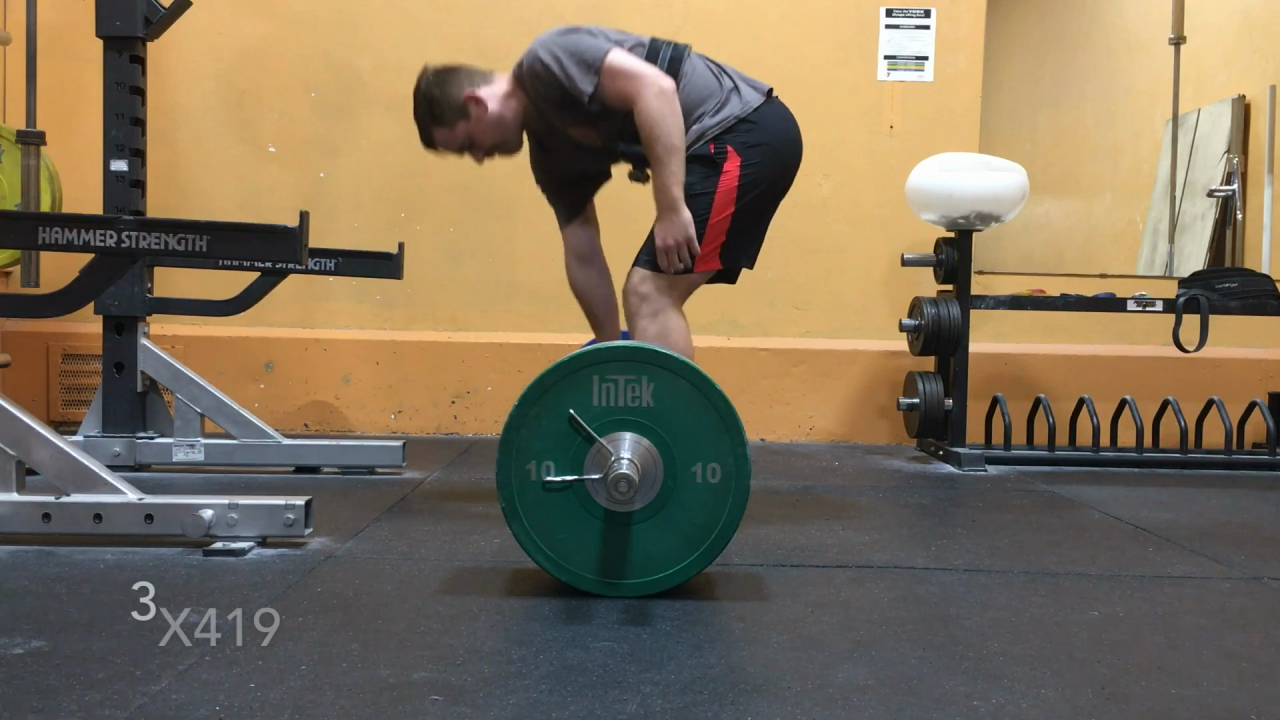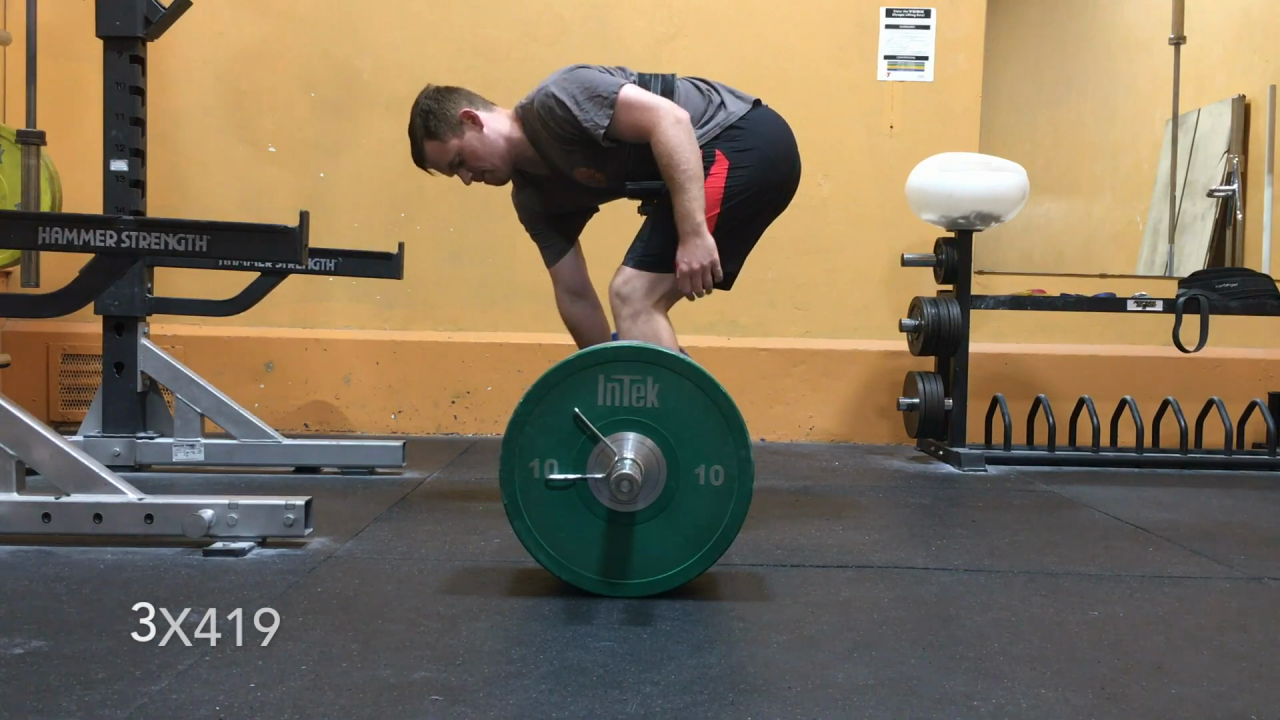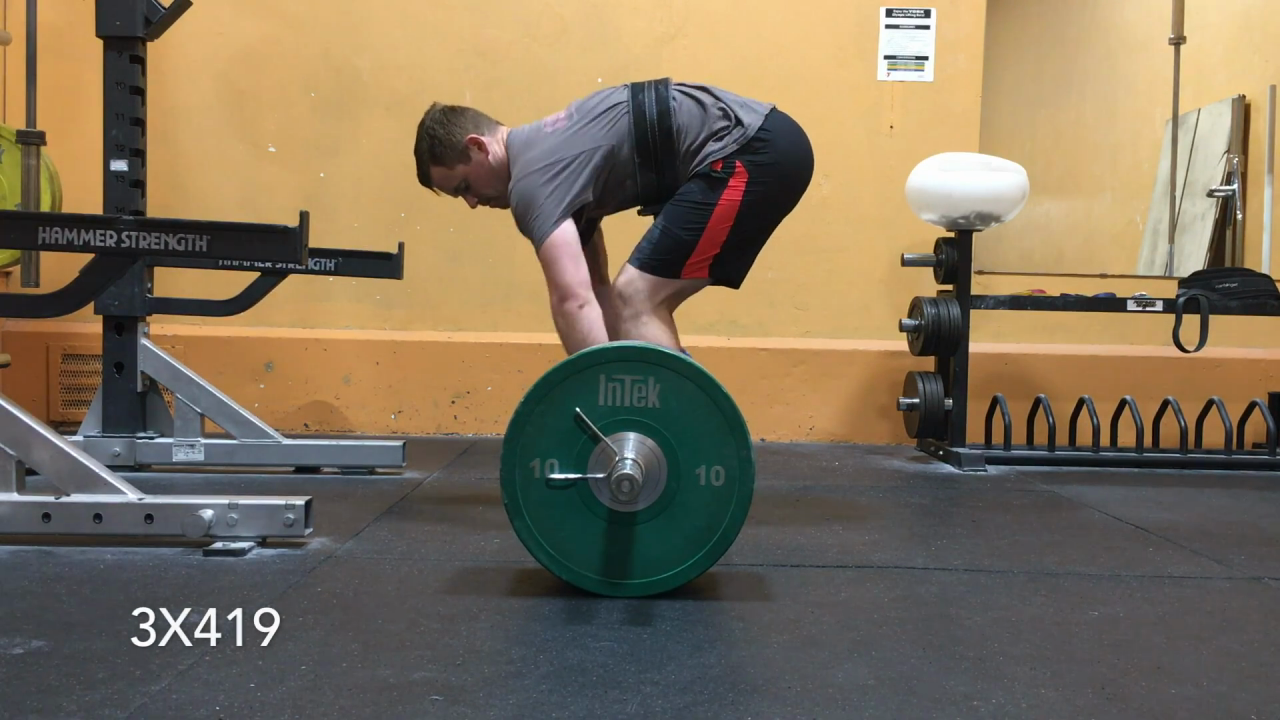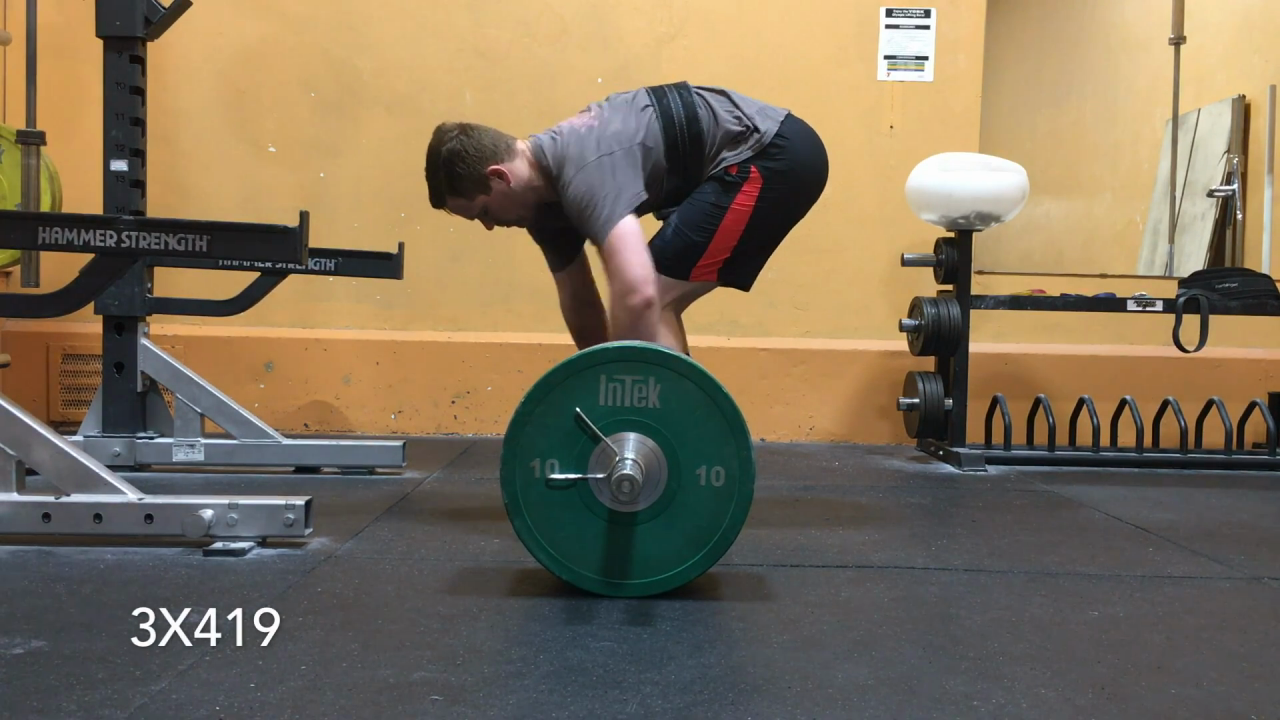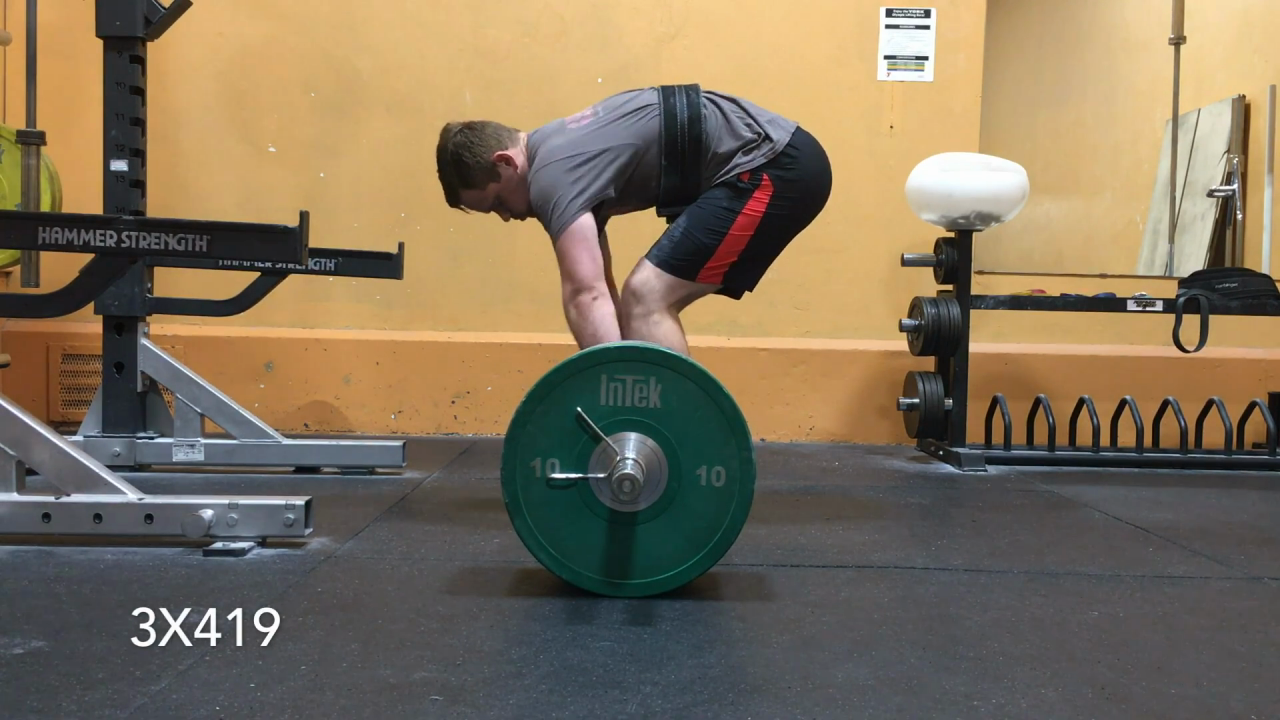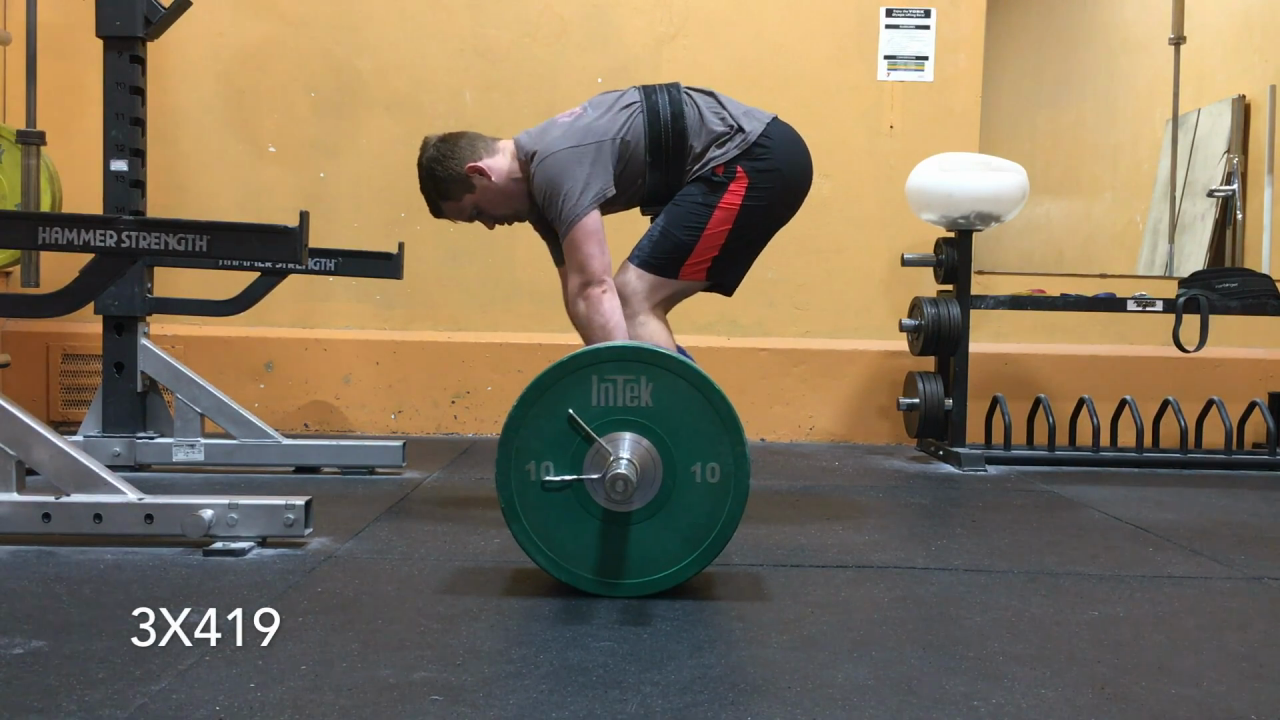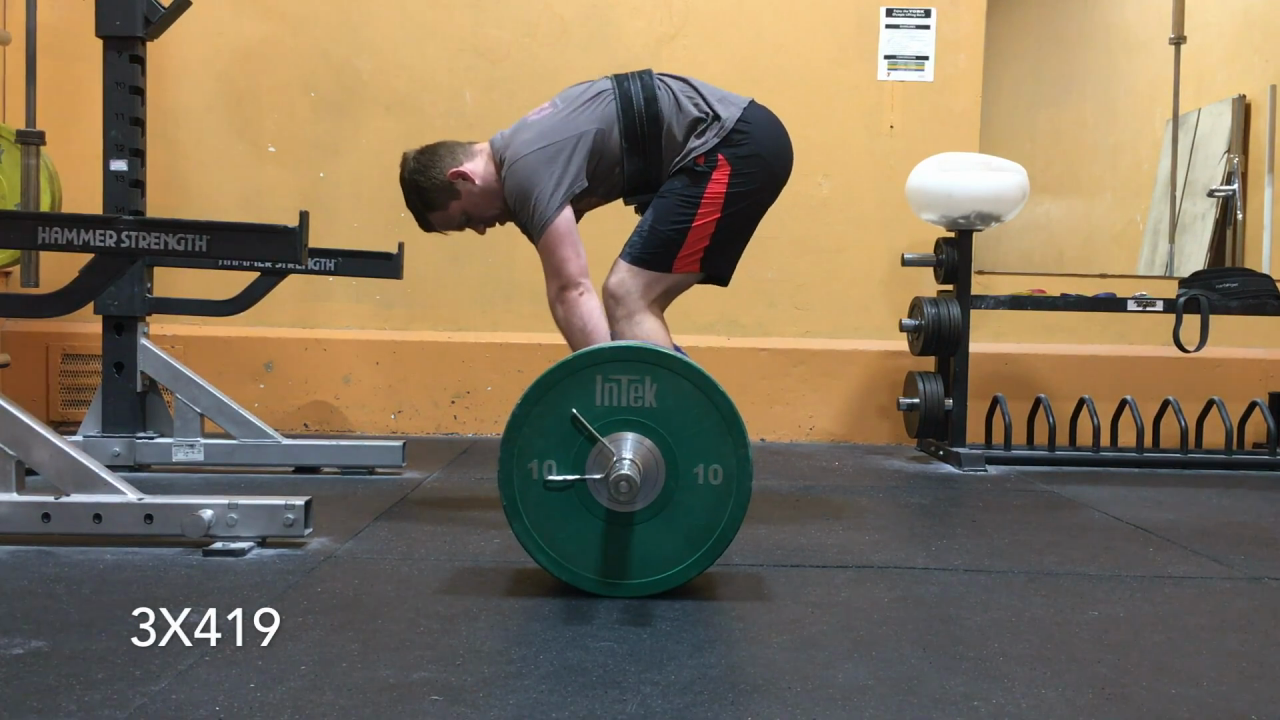
dt=0.7s
person 1, frame 1
left shoulder: (547, 63)
right shoulder: (550, 149)
left elbow: (655, 87)
right elbow: (583, 259)
left wrist: (670, 210)
left hip: (746, 131)
right hip: (746, 138)
left knee: (649, 294)
right knee: (652, 299)
person 1, frame 2
left shoulder: (554, 102)
right shoulder: (534, 193)
left elbow: (669, 119)
right elbow: (574, 294)
left wrist: (693, 235)
left hip: (746, 142)
left knee: (633, 295)
right knee: (640, 300)
person 1, frame 3
left shoulder: (534, 177)
right shoulder: (555, 164)
left elbow: (573, 301)
right elbow: (594, 293)
left hip: (755, 153)
right hip: (763, 148)
left knee: (637, 298)
right knee: (644, 301)
person 1, frame 4
left shoulder: (581, 173)
right shoulder: (543, 197)
left elbow: (636, 295)
right elbow: (580, 301)
left hip: (773, 156)
right hip: (767, 157)
left knee: (646, 302)
right knee: (655, 310)
person 1, frame 5
left shoulder: (552, 174)
right shoulder: (563, 161)
left elbow: (585, 294)
right elbow: (596, 293)
left hip: (776, 166)
right hip: (775, 163)
left knee: (646, 300)
right knee: (651, 301)
person 1, frame 6
left shoulder: (553, 165)
right shoulder: (543, 183)
left elbow: (593, 288)
right elbow: (580, 289)
left hip: (755, 158)
right hip: (762, 157)
left knee: (634, 301)
right knee: (638, 303)
person 1, frame 7
left shoulder: (526, 170)
right shoulder: (524, 158)
left elbow: (571, 290)
right elbow: (571, 289)
left hip: (734, 146)
right hip: (744, 141)
left knee: (627, 296)
right knee: (634, 299)
